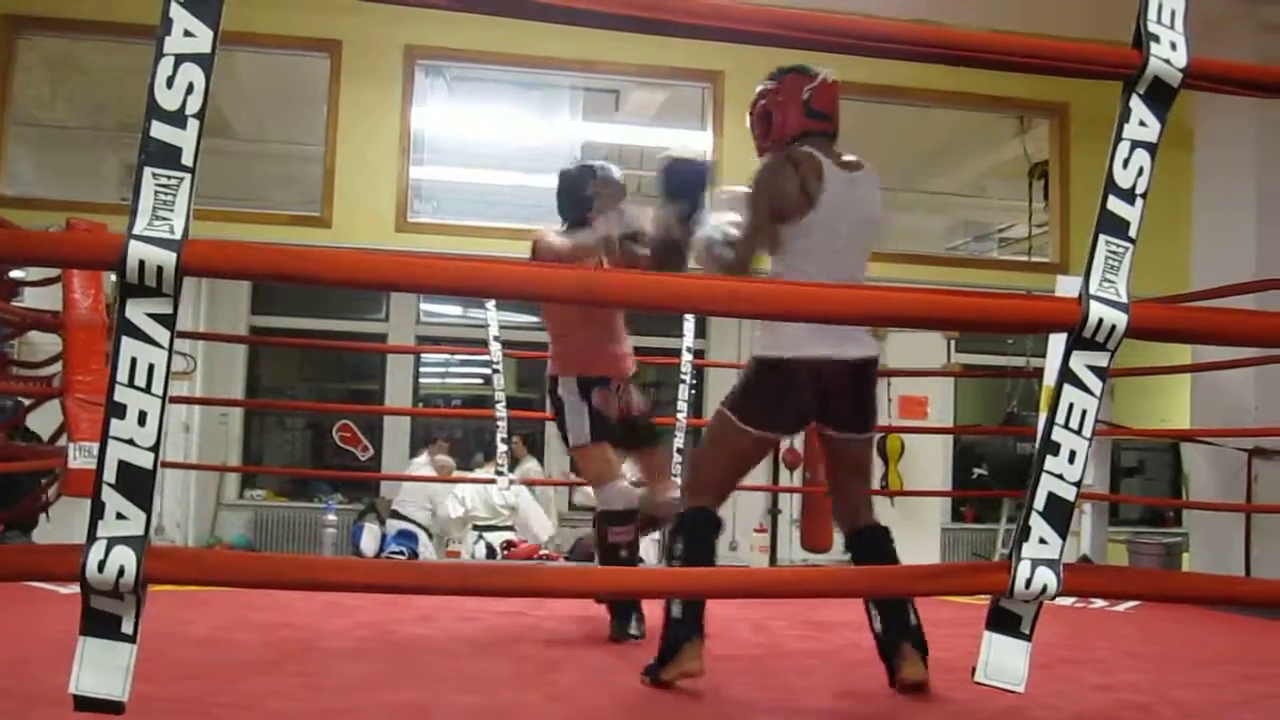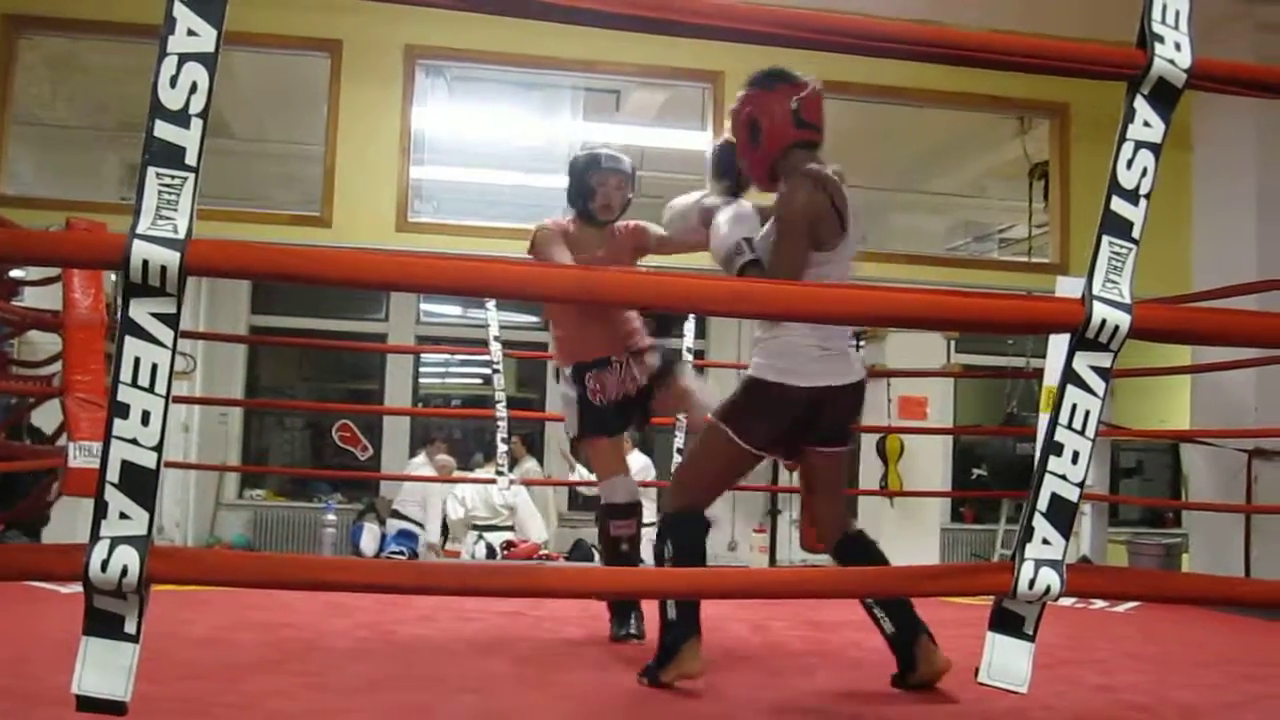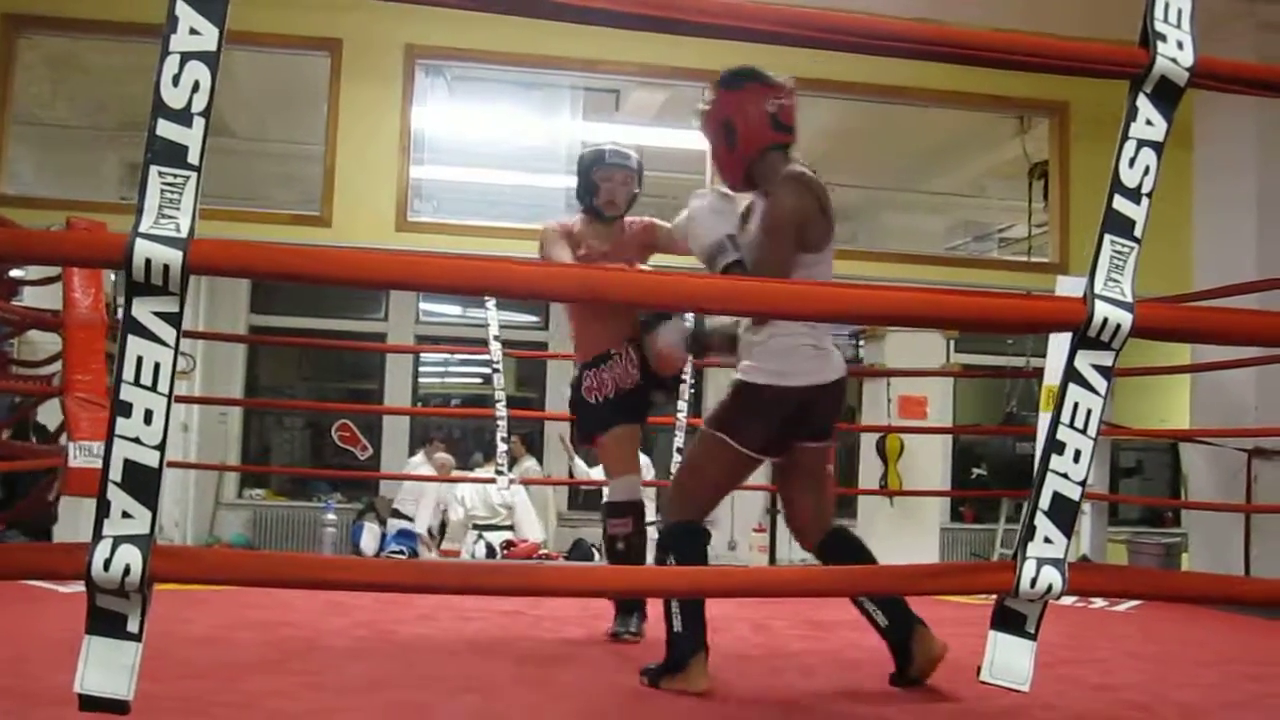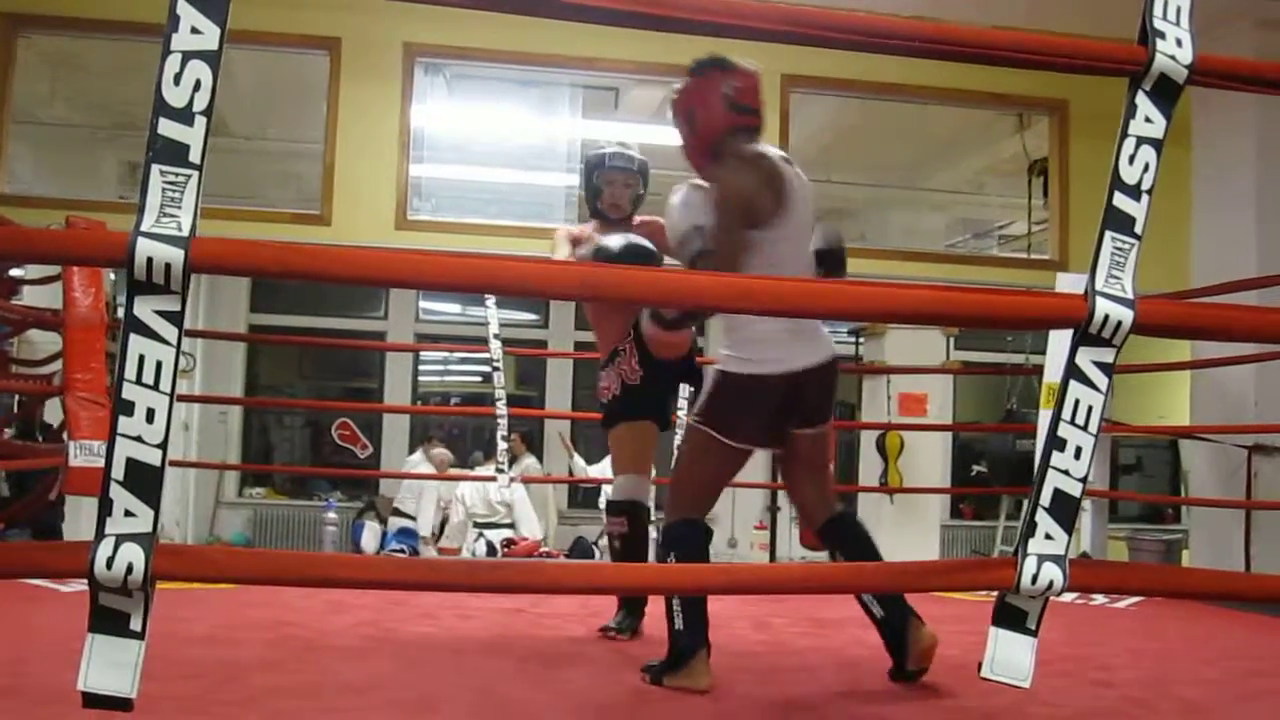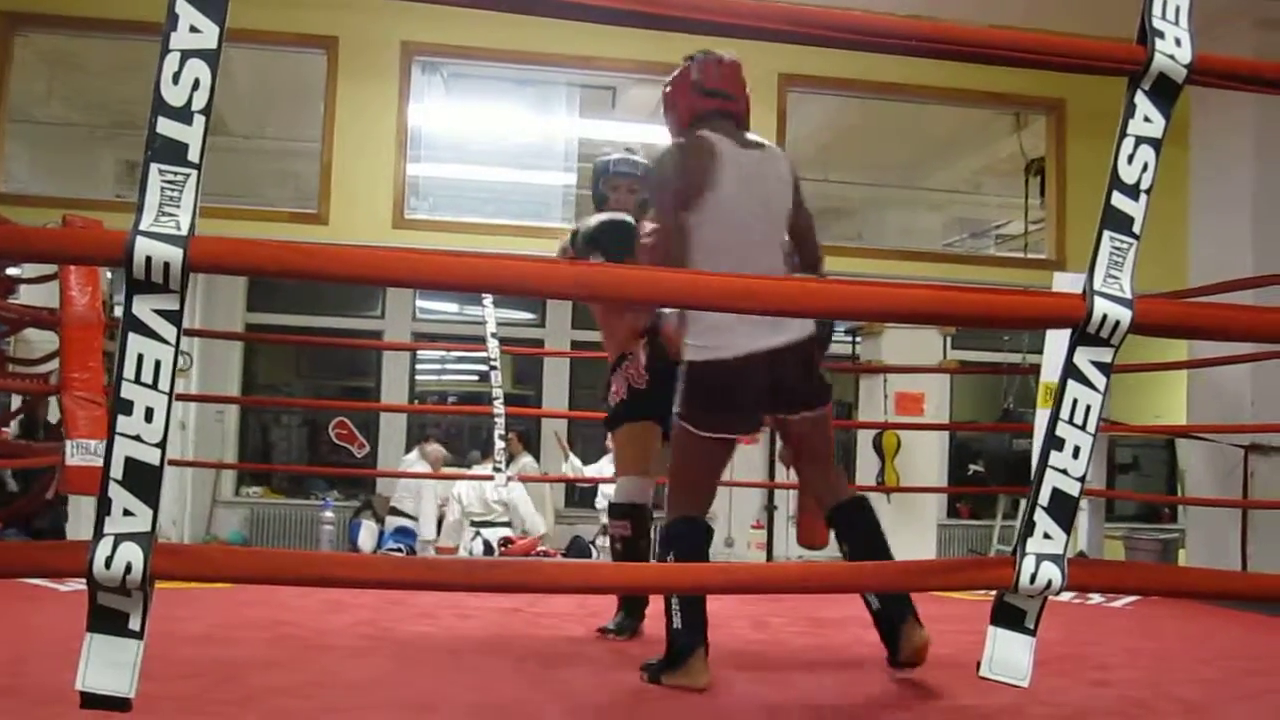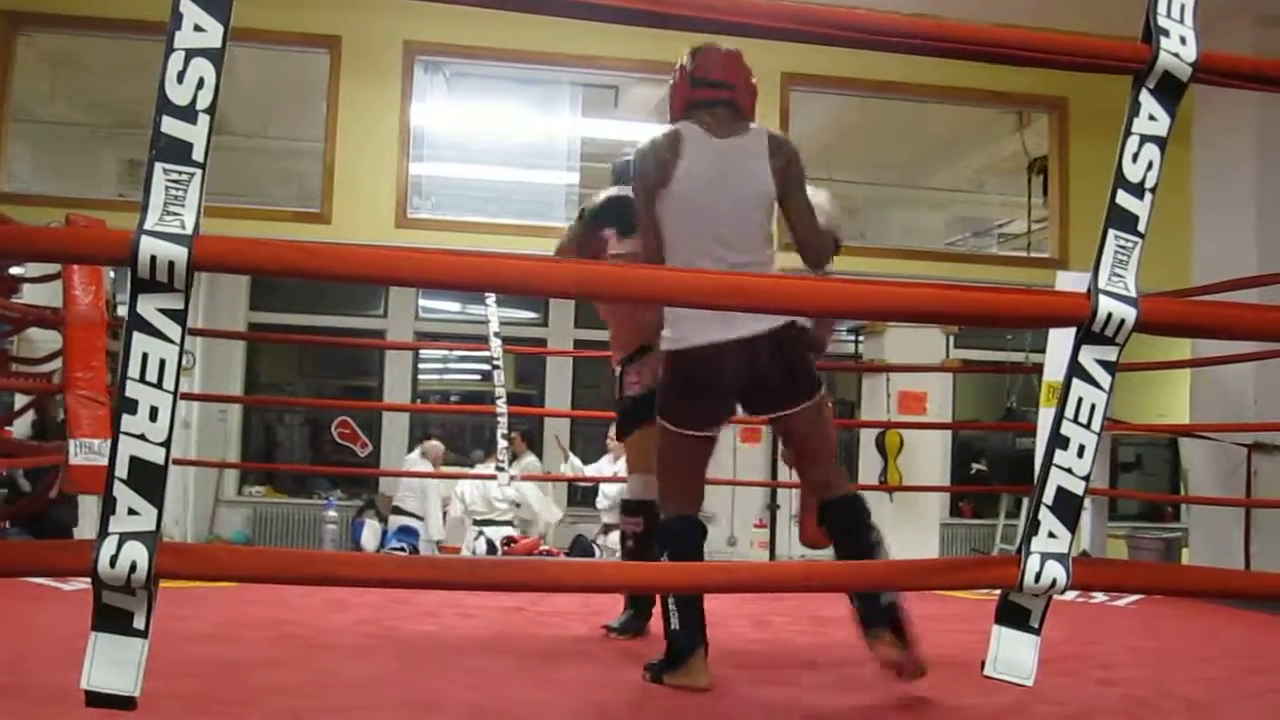
dt=0.1s
person 1, frame 1
left shoulder: (783, 171)
right shoulder: (867, 179)
left elbow: (736, 264)
left wrist: (712, 241)
left hip: (786, 361)
right hip: (852, 362)
left knee: (699, 491)
right knee: (856, 513)
left ankle: (684, 643)
right ankle: (906, 650)
person 1, frame 2
left shoulder: (804, 194)
right shoulder: (812, 187)
left wrist: (738, 252)
left hip: (784, 385)
right hip: (837, 381)
left knee: (683, 500)
right knee: (835, 529)
left ankle: (681, 651)
right ankle: (916, 645)
person 1, frame 3
left shoulder: (788, 195)
right shoulder: (777, 190)
left wrist: (721, 249)
left hip: (775, 384)
right hip: (818, 379)
left knee: (682, 510)
right knee: (815, 526)
left ankle: (687, 661)
right ankle: (910, 637)
person 1, frame 4
left shoulder: (743, 179)
right shoulder: (780, 171)
left wrist: (693, 243)
left hip: (752, 374)
right hip: (810, 363)
left knee: (684, 510)
right knee: (820, 505)
left ankle: (689, 656)
right ankle: (904, 626)
person 1, frame 5
left shoulder: (680, 159)
right shoulder: (775, 161)
left elbow: (664, 268)
right elbow: (809, 258)
left hip: (722, 363)
right hip: (793, 347)
left knee: (685, 508)
right knee: (830, 487)
left ankle: (687, 655)
right ankle: (900, 620)
person 1, frame 6
left shoulder: (659, 154)
right shoulder: (775, 147)
left elbow: (650, 264)
right elbow: (814, 249)
right wrist: (825, 246)
left hip: (692, 350)
right hip: (772, 338)
left knee: (675, 505)
right knee: (829, 483)
left ankle: (686, 656)
right ankle: (886, 628)
person 2, frame 1
left shoulder: (622, 250)
right shoulder: (549, 244)
left elbow: (667, 269)
right elbow: (573, 250)
left wrist: (677, 219)
right wrist: (613, 237)
left hip: (620, 382)
right hip: (578, 386)
left knee: (658, 484)
right knee: (617, 497)
right ankle: (625, 608)
person 2, frame 2
left shoulder: (633, 235)
right shoulder: (551, 234)
left elbow: (695, 240)
left hip: (635, 358)
right hip: (587, 372)
left knee: (695, 407)
right knee: (617, 488)
right ankle: (625, 608)
person 2, frame 3
left shoulder: (641, 232)
right shoulder: (561, 234)
left elbow: (692, 243)
left hip: (642, 351)
right hip: (600, 367)
left knee: (664, 341)
right knee: (624, 486)
right ankle: (629, 606)
person 2, frame 4
left shoulder: (651, 230)
right shoulder: (576, 238)
right wrist: (596, 255)
left hip: (666, 344)
right hip: (624, 363)
right knee: (629, 485)
right ankle: (631, 605)
person 2, frame 5
left shoulder: (654, 237)
right shoulder: (586, 241)
right wrist: (583, 238)
left hip: (665, 346)
right hip: (630, 365)
right knee: (632, 486)
right ankle: (631, 605)
person 2, frame 6
right shoulder: (600, 241)
right elbow: (564, 266)
right wrist: (586, 222)
right hip: (637, 363)
right knee: (643, 480)
right ankle: (639, 603)
